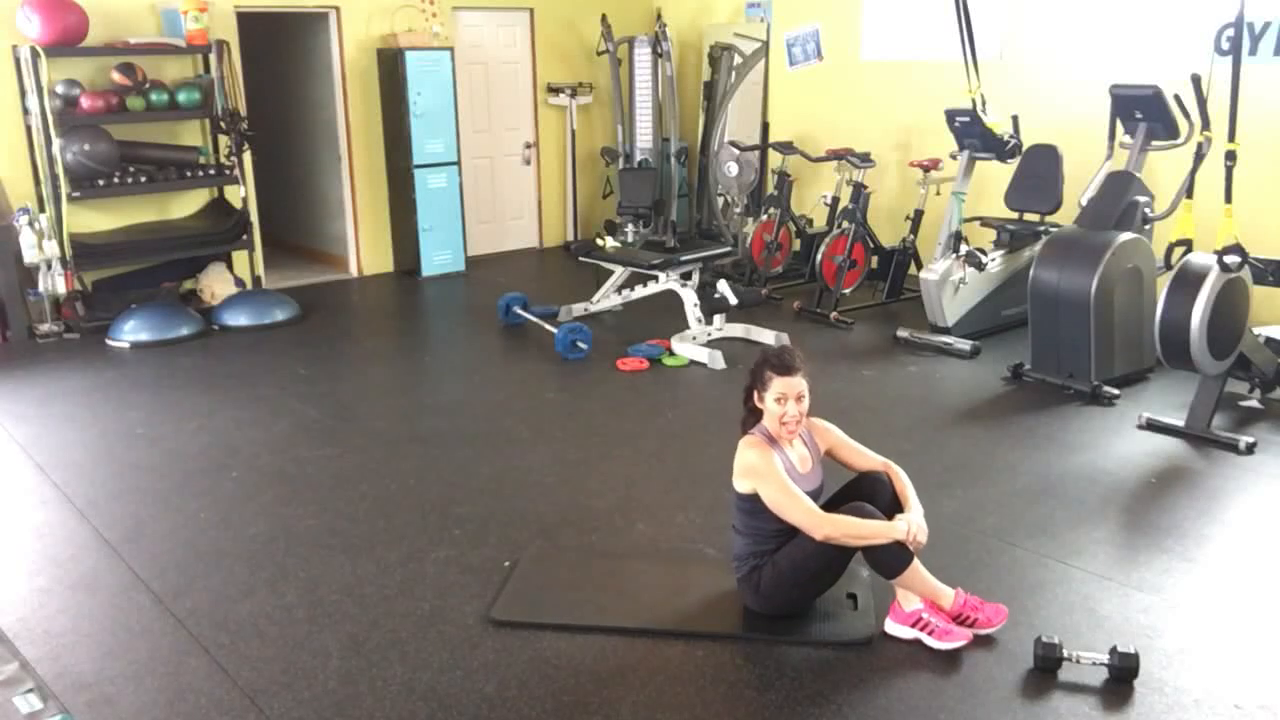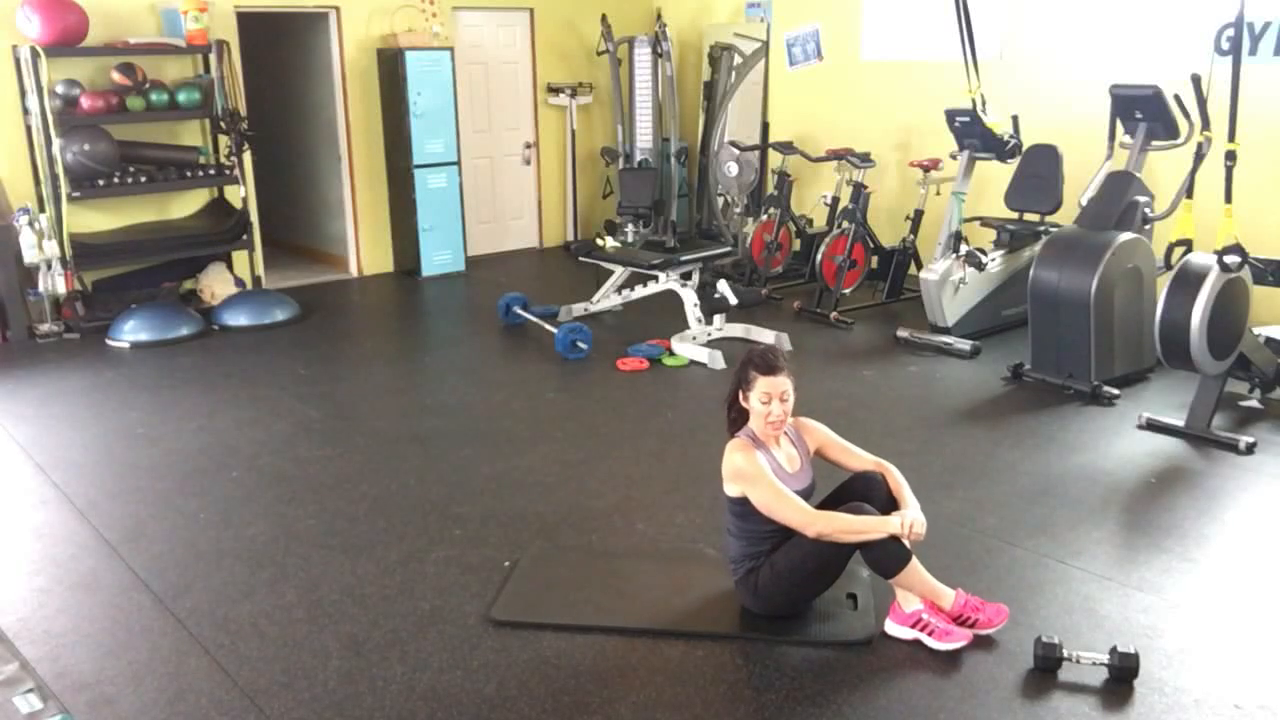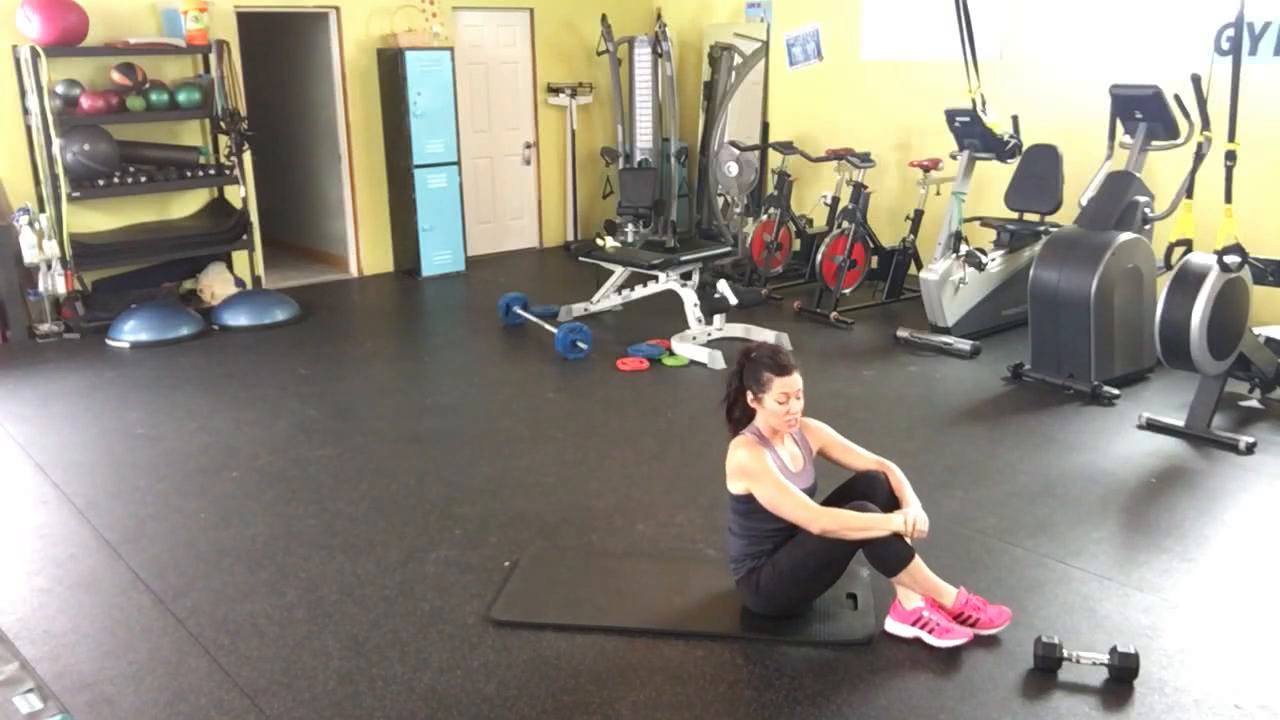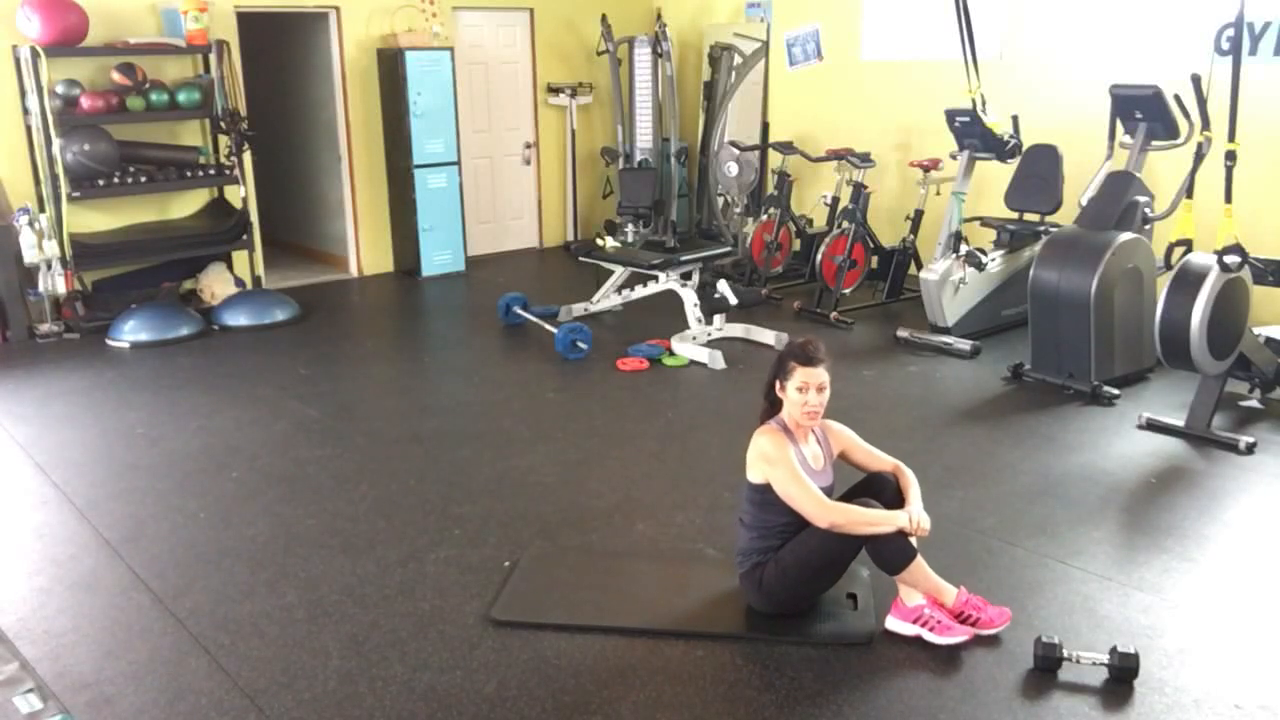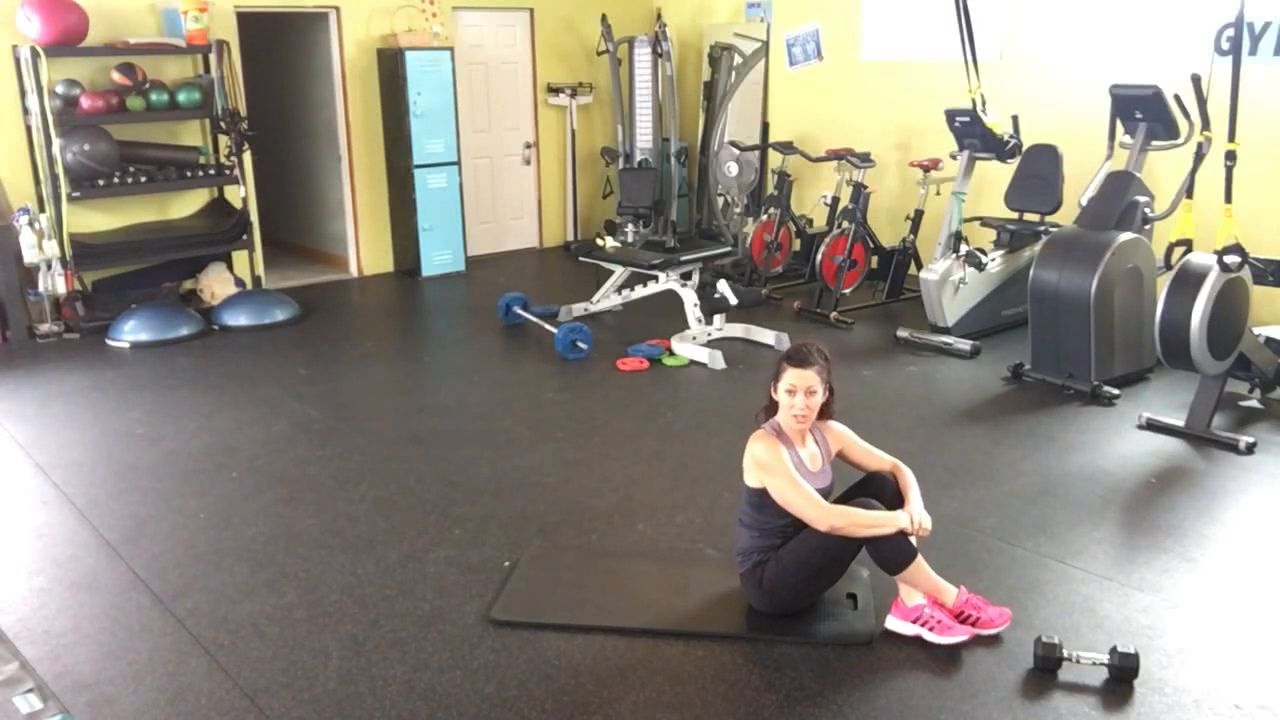
dt=0.7s
person 1, frame 1
left shoulder: (814, 431)
right shoulder: (755, 454)
left elbow: (889, 469)
right elbow: (822, 528)
left wrist: (914, 513)
right wrist: (899, 530)
left hip: (798, 555)
right hip: (765, 583)
left knee: (876, 485)
right knee: (861, 516)
left ankle: (909, 609)
right ankle: (948, 603)
person 1, frame 2
left shoulder: (803, 431)
right shoulder: (742, 457)
left elbow: (882, 467)
right elbow: (813, 525)
left wrist: (910, 508)
right wrist: (893, 524)
left hip: (795, 556)
right hip: (763, 584)
left knee: (871, 484)
right knee: (858, 516)
left ankle: (909, 609)
right ankle: (948, 603)
person 1, frame 3
left shoulder: (806, 432)
right shoulder: (747, 454)
left elbow: (884, 467)
right elbow: (817, 521)
left wrist: (911, 506)
right wrist: (895, 522)
left hip: (797, 555)
right hip: (764, 583)
left knee: (873, 484)
right knee: (862, 517)
left ankle: (909, 607)
right ankle: (949, 601)
person 1, frame 4
left shoulder: (828, 433)
right shoulder: (770, 443)
left elbow: (899, 469)
right elbow: (826, 516)
left wrist: (914, 506)
right wrist: (900, 519)
left hip: (803, 555)
right hip: (768, 580)
left knee: (884, 484)
right knee: (866, 512)
left ankle: (912, 606)
right ankle: (950, 601)
person 1, frame 5
left shoulder: (827, 432)
right shoulder: (765, 448)
left elbow: (897, 468)
right elbow: (826, 519)
left wrist: (914, 506)
right wrist: (900, 520)
left hip: (802, 555)
right hip: (769, 579)
left knee: (884, 485)
right knee: (865, 512)
left ankle: (912, 606)
right ankle: (950, 600)
